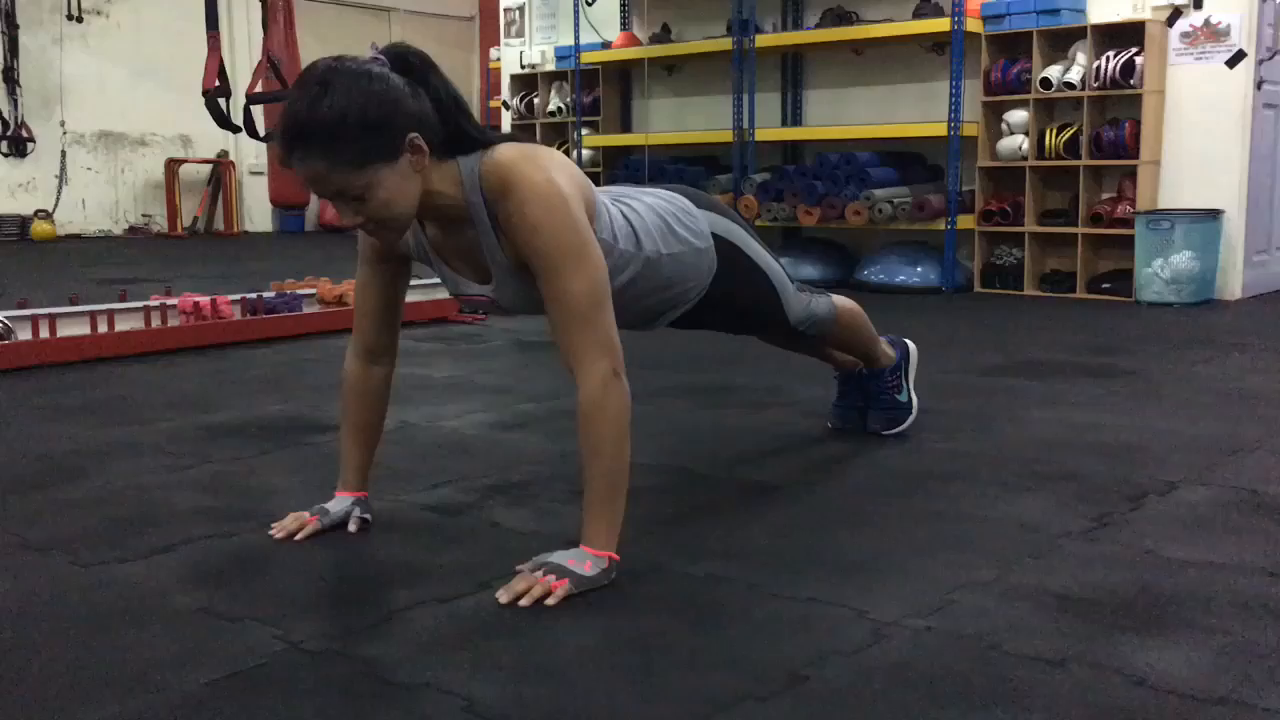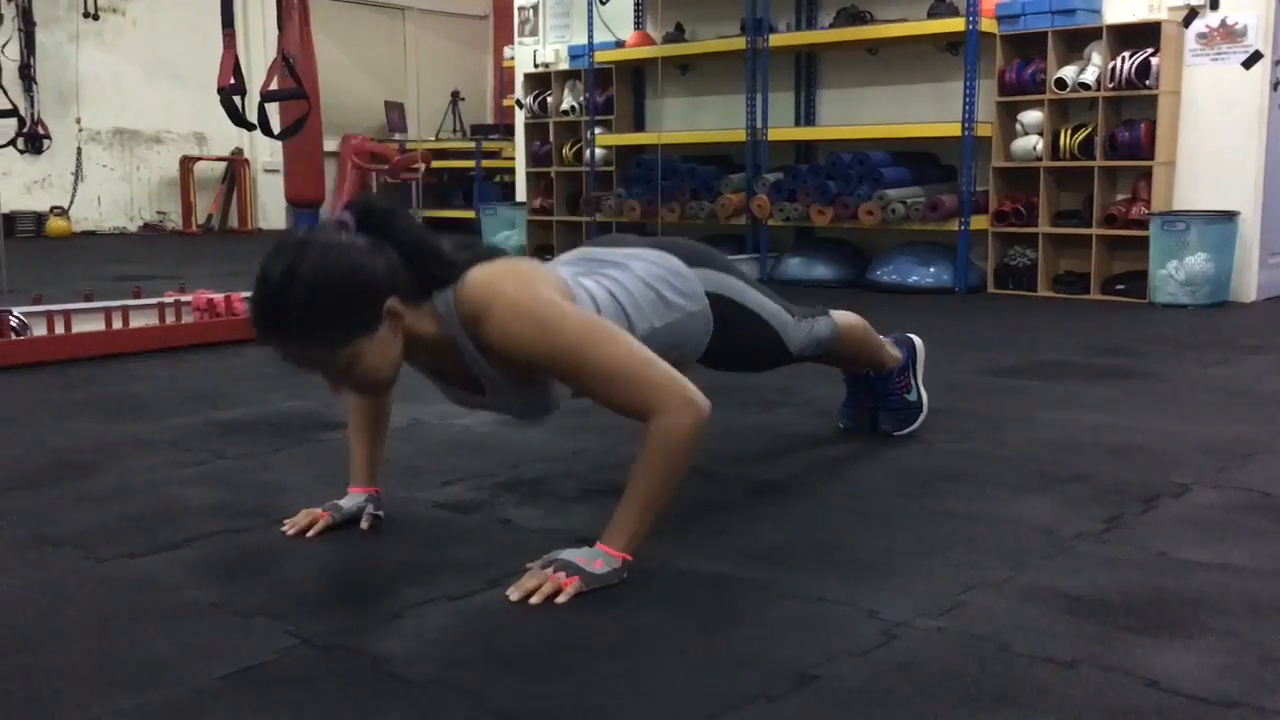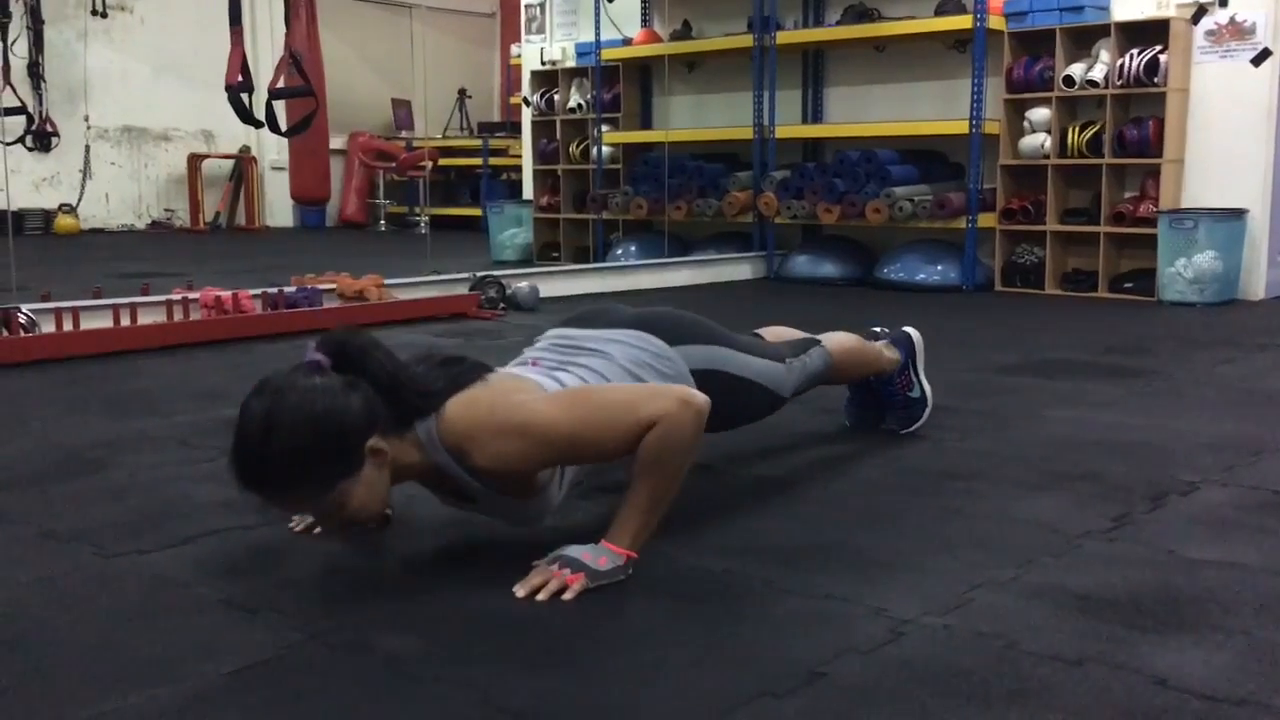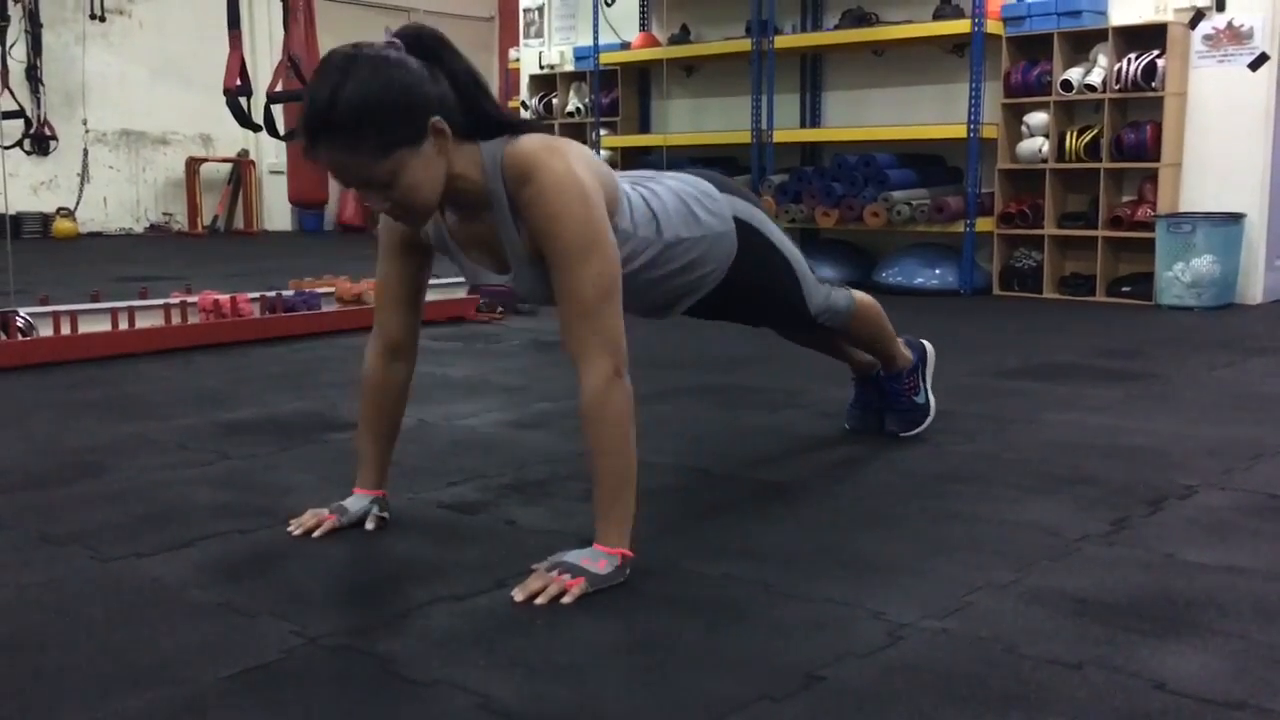
dt=0.5s
person 1, frame 1
left shoulder: (527, 188)
right shoulder: (391, 211)
left elbow: (600, 373)
right elbow: (369, 356)
left wrist: (596, 552)
right wrist: (349, 494)
left hip: (695, 247)
right hip: (638, 279)
left knee: (798, 317)
right knee: (779, 331)
left ankle: (887, 361)
right ankle: (853, 373)
person 1, frame 2
left shoulder: (507, 311)
right shoulder: (384, 306)
left elbow: (682, 407)
right elbow: (368, 385)
left wrist: (610, 552)
right wrist: (360, 489)
left hip: (685, 295)
right hip: (605, 276)
left knee: (804, 338)
right knee: (794, 347)
left ankle: (893, 357)
right ankle: (868, 375)
person 1, frame 3
left shoulder: (486, 433)
right shoulder: (379, 409)
left elbow: (685, 409)
left wrist: (614, 548)
right wrist: (360, 503)
left hip: (670, 365)
right hip: (588, 348)
left knee: (793, 372)
right knee: (761, 350)
left ankle: (891, 357)
right ankle: (868, 338)
person 1, frame 4
left shoulder: (547, 179)
right shoulder: (416, 202)
left elbow: (604, 370)
right elbow: (390, 349)
left wrist: (610, 552)
right wrist: (367, 491)
left hip: (715, 231)
right hip: (654, 257)
left knee: (817, 311)
right knee: (796, 329)
left ankle: (905, 363)
right ankle: (869, 376)
